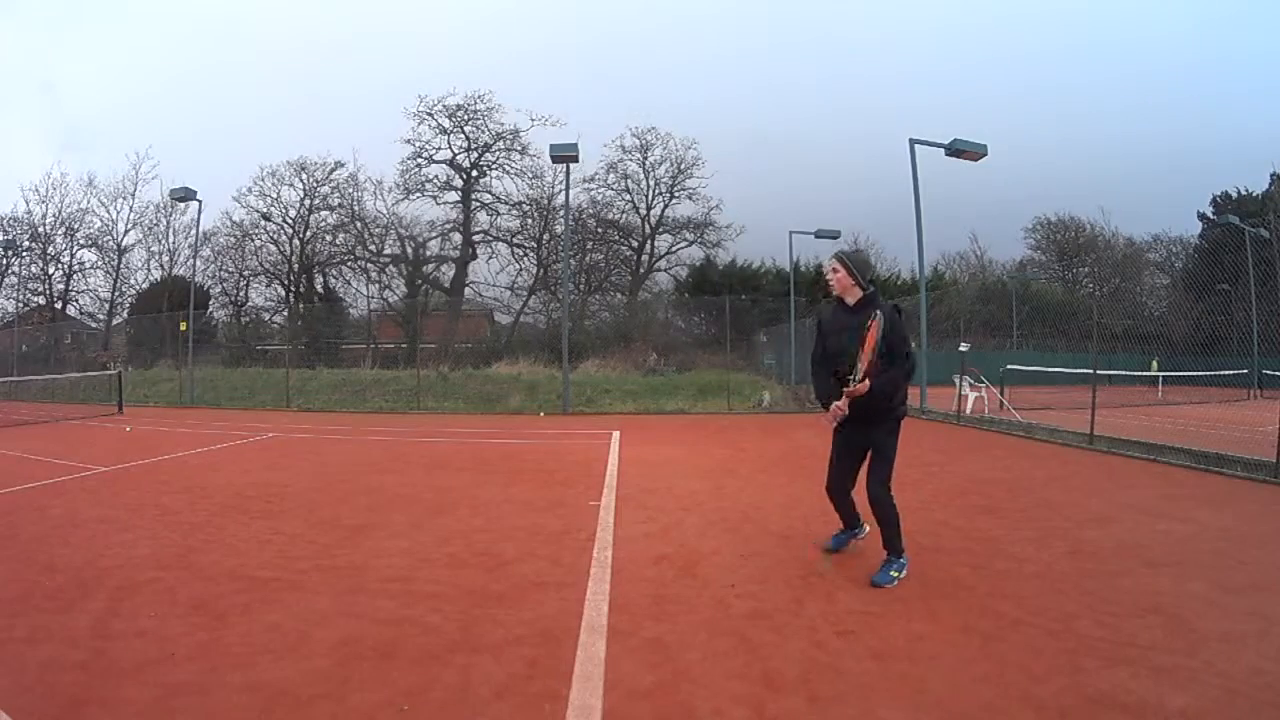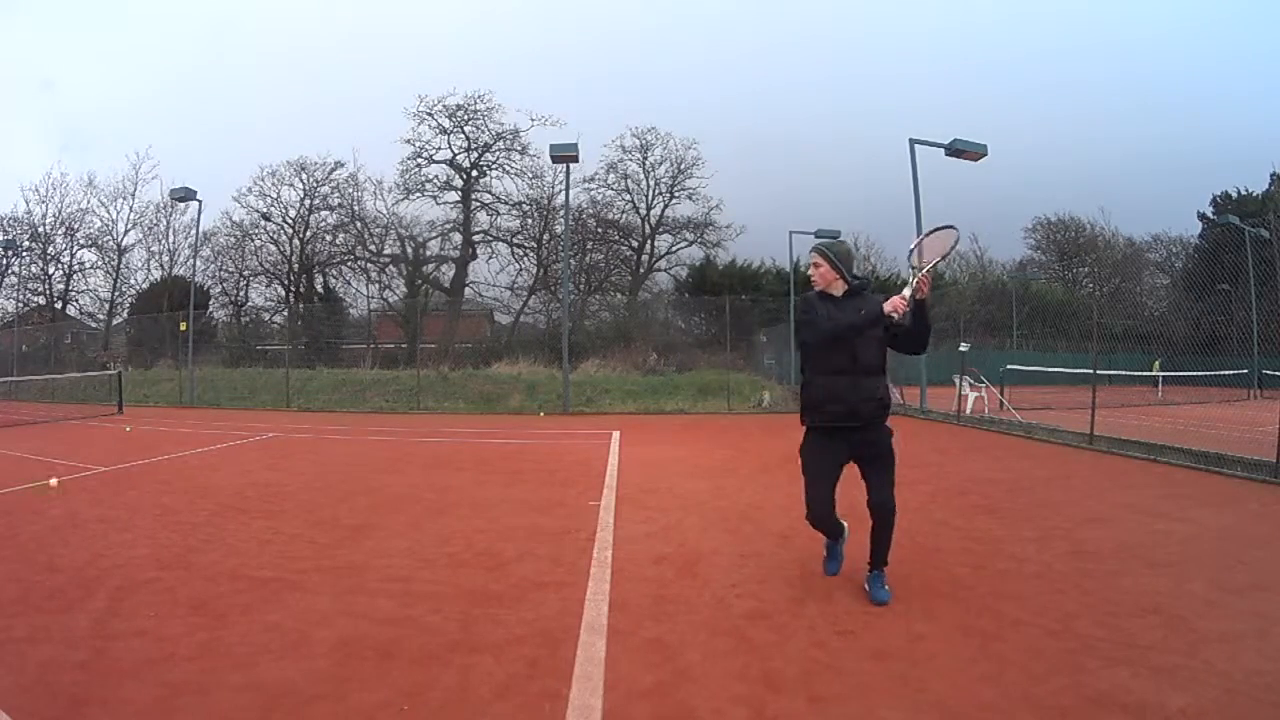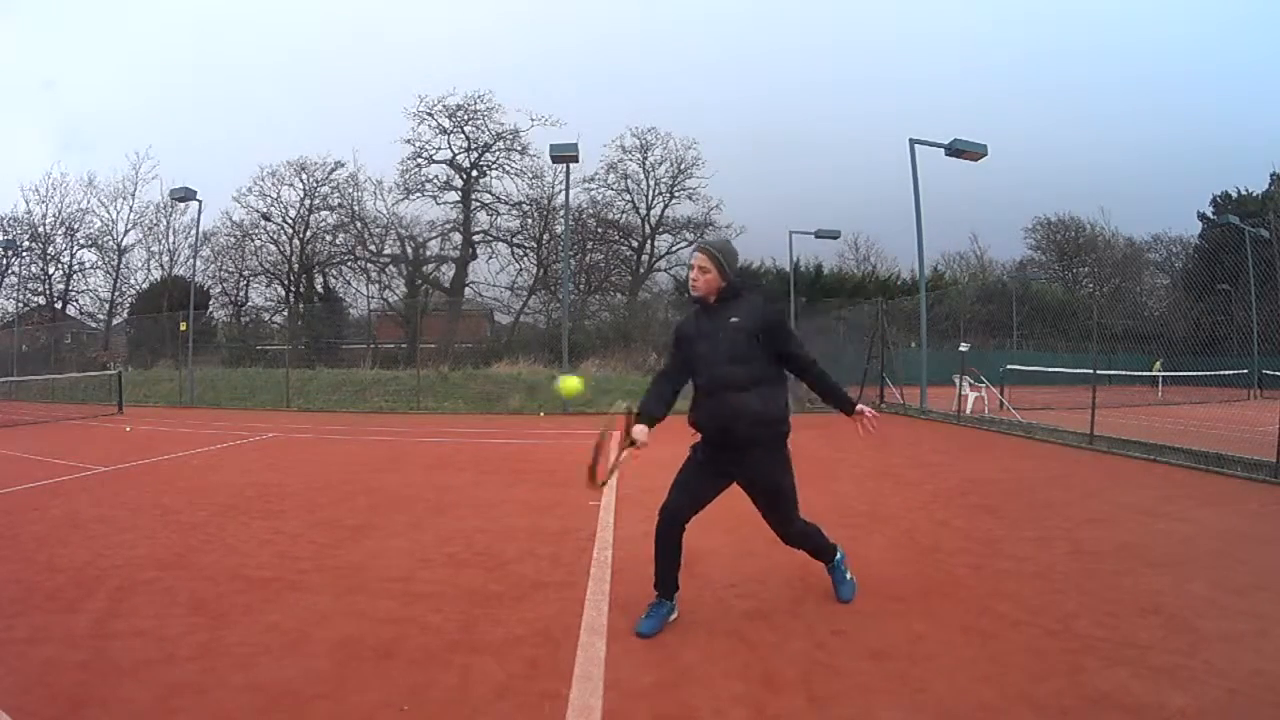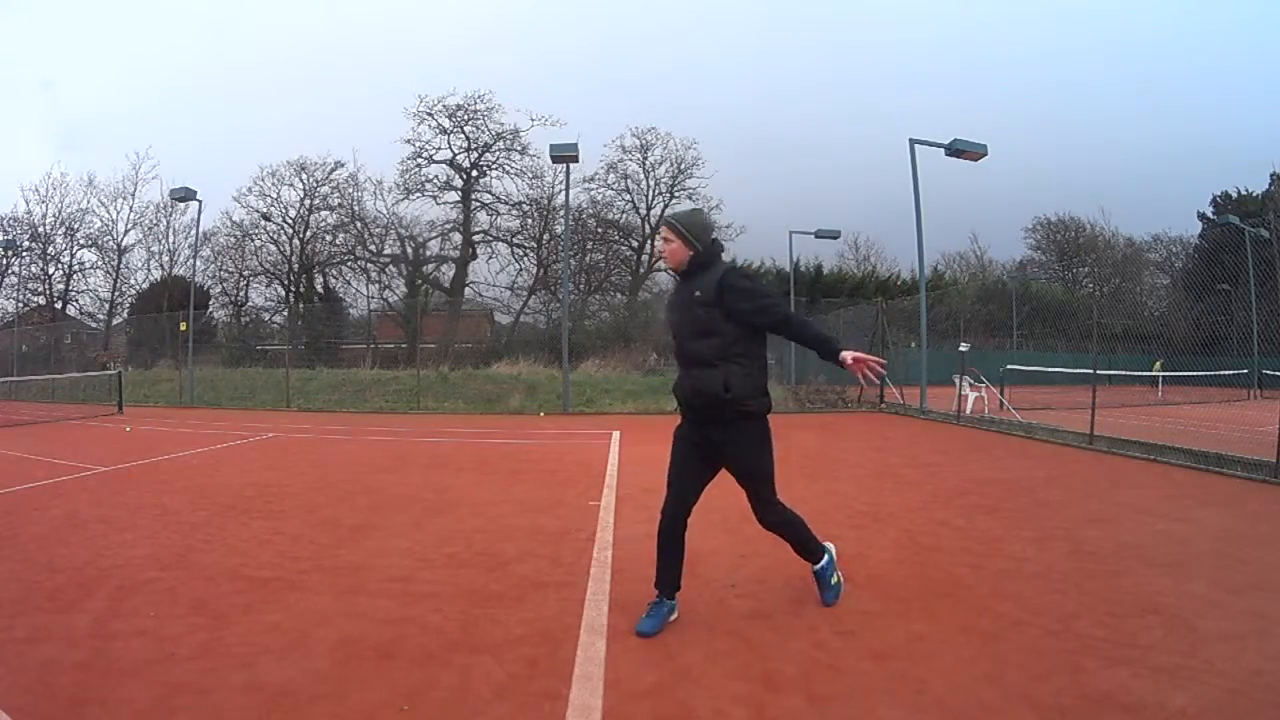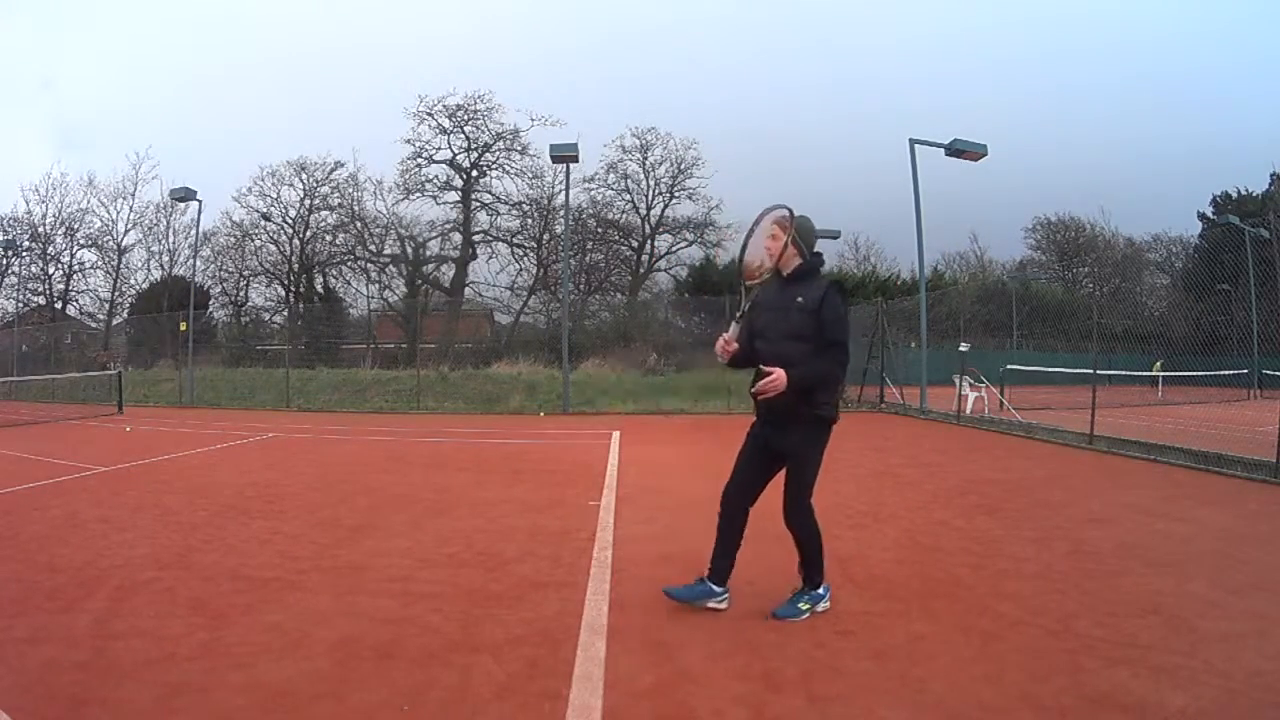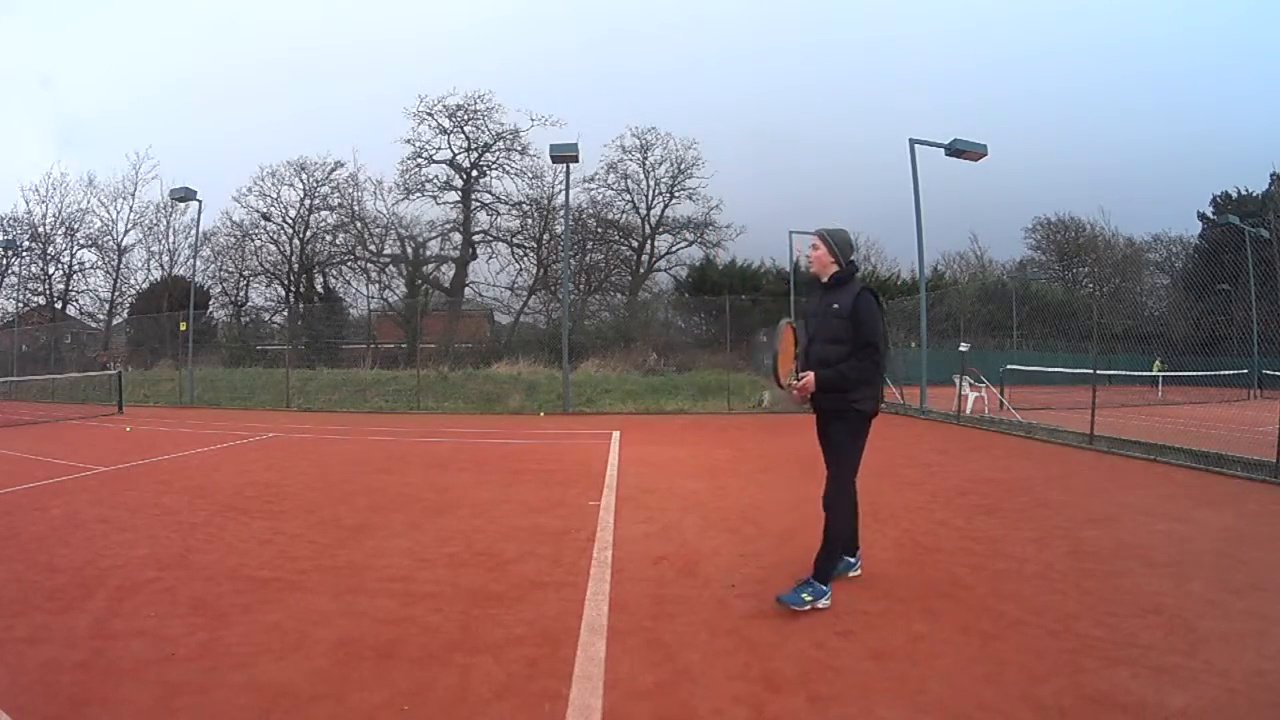
dt=0.5s
person 1, frame 1
left shoulder: (886, 314)
right shoulder: (827, 317)
left elbow: (906, 366)
right elbow: (819, 368)
left wrist: (873, 384)
right wrist: (829, 401)
left hip: (883, 418)
right hip: (847, 418)
left knee: (877, 490)
right knee: (836, 485)
left ankle: (896, 558)
right ankle: (853, 526)
person 1, frame 2
left shoulder: (872, 302)
right shoulder: (808, 307)
left elbow: (915, 346)
right elbow: (827, 333)
left wrist: (920, 305)
right wrist: (878, 314)
left hip: (870, 426)
right hip: (823, 429)
left knee: (882, 505)
right knee: (818, 513)
left ankle: (876, 573)
right ankle: (835, 535)
person 1, frame 3
left shoulder: (758, 311)
right shoulder: (689, 325)
left elbow: (800, 363)
right elbow: (669, 380)
left wrist: (847, 404)
right wrist: (643, 421)
left hip: (763, 445)
right hip: (714, 445)
left knee: (788, 527)
right knee: (670, 519)
left ankle: (833, 560)
right ankle: (664, 601)
person 1, frame 4
left shoulder: (727, 282)
right shoulder: (682, 291)
left elbow: (783, 319)
left wrist: (836, 353)
left hip: (740, 421)
right hip: (696, 422)
left knee: (766, 510)
right knee: (673, 513)
left ankle: (820, 559)
right ankle: (665, 599)
person 1, frame 5
left shoulder: (825, 293)
right shoulder: (767, 292)
left elbow: (837, 358)
right elbow: (754, 347)
left wrist: (792, 378)
right wrist: (732, 349)
left hip: (807, 419)
right hip: (769, 417)
left knee: (796, 506)
right knee: (734, 498)
left ankle: (816, 590)
right ankle: (716, 584)
person 1, frame 6
left shoulder: (859, 298)
right shoulder: (816, 299)
left elbow: (871, 359)
left wrist: (822, 379)
right wrist: (805, 378)
left hip: (851, 410)
right hip: (826, 409)
left knee: (835, 494)
right knee: (841, 487)
left ankle: (820, 583)
right ankle: (848, 557)
